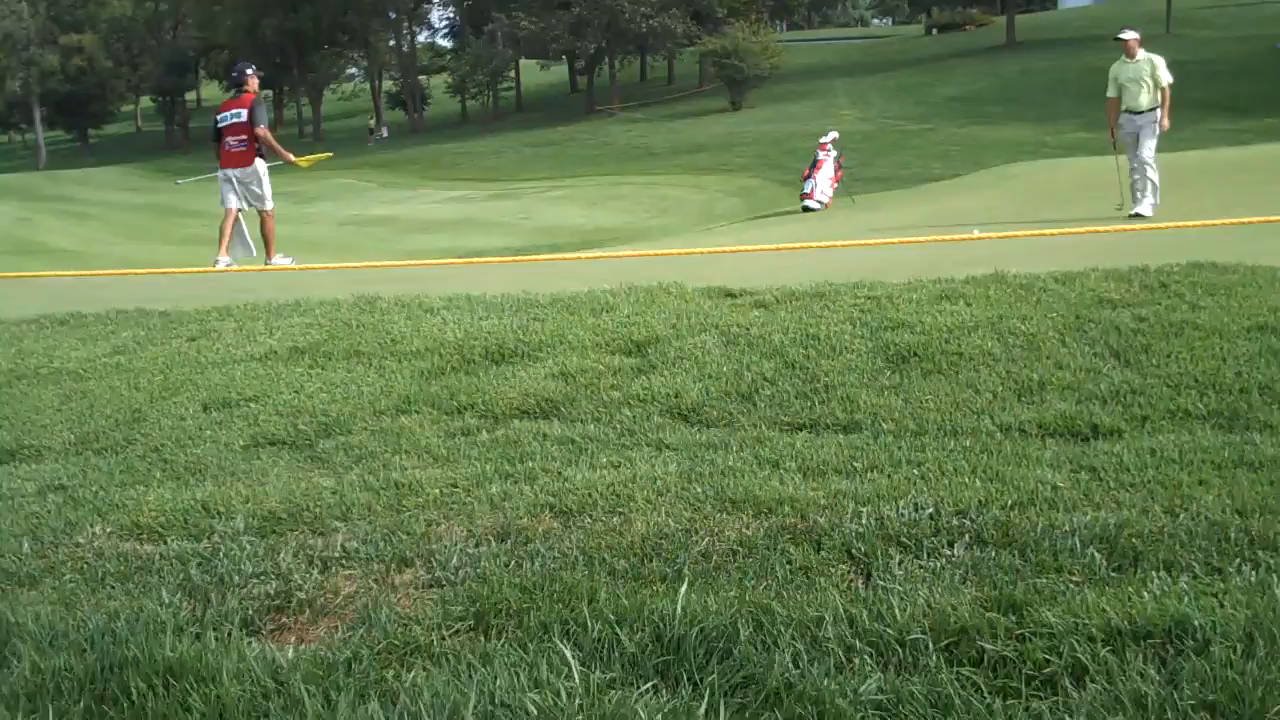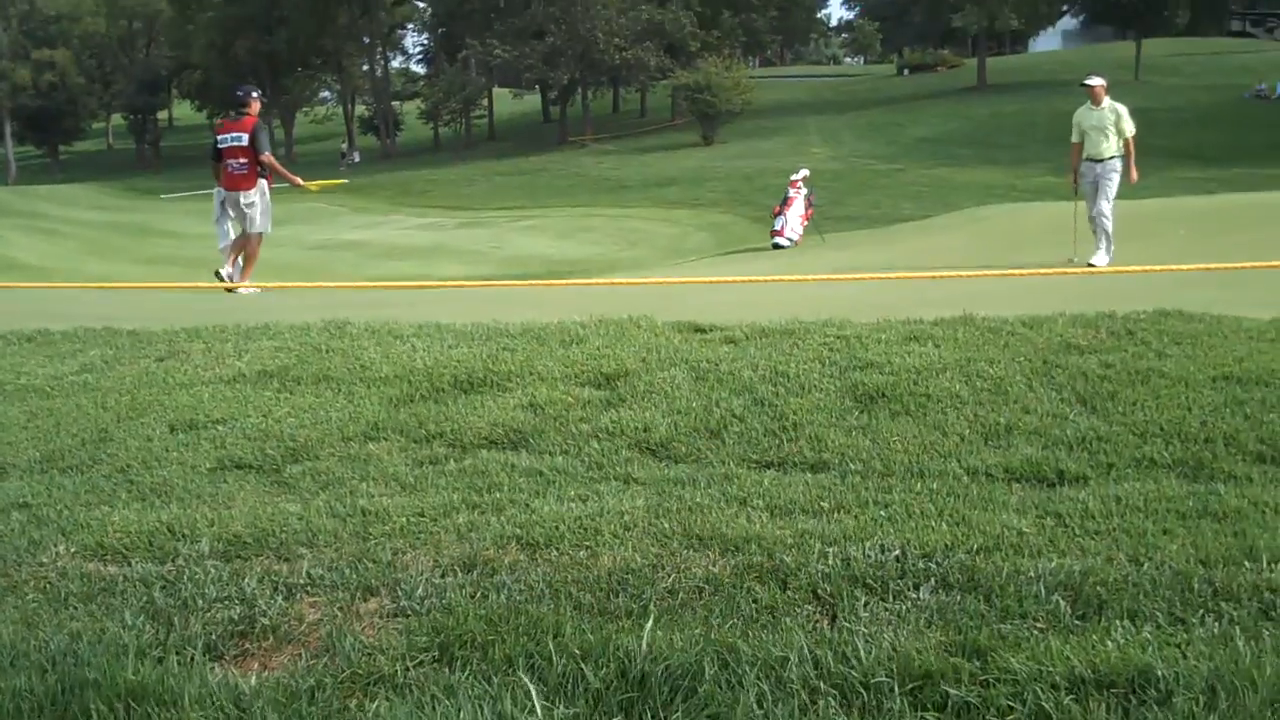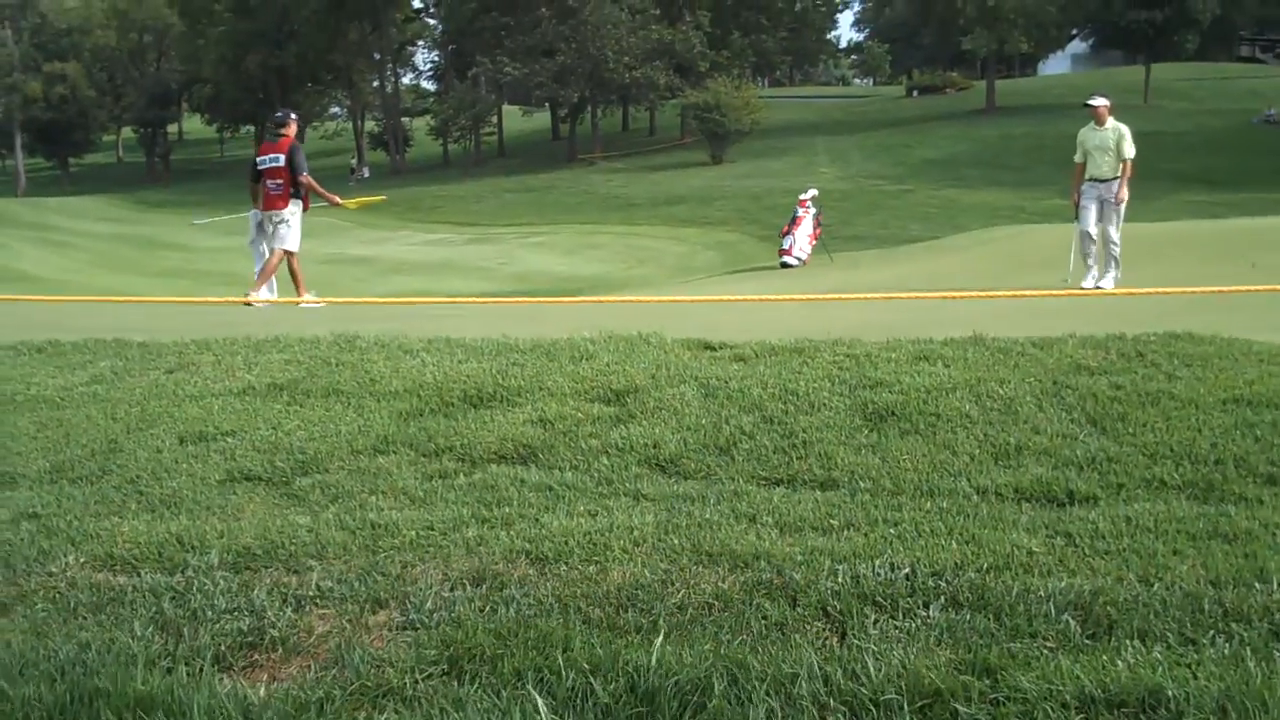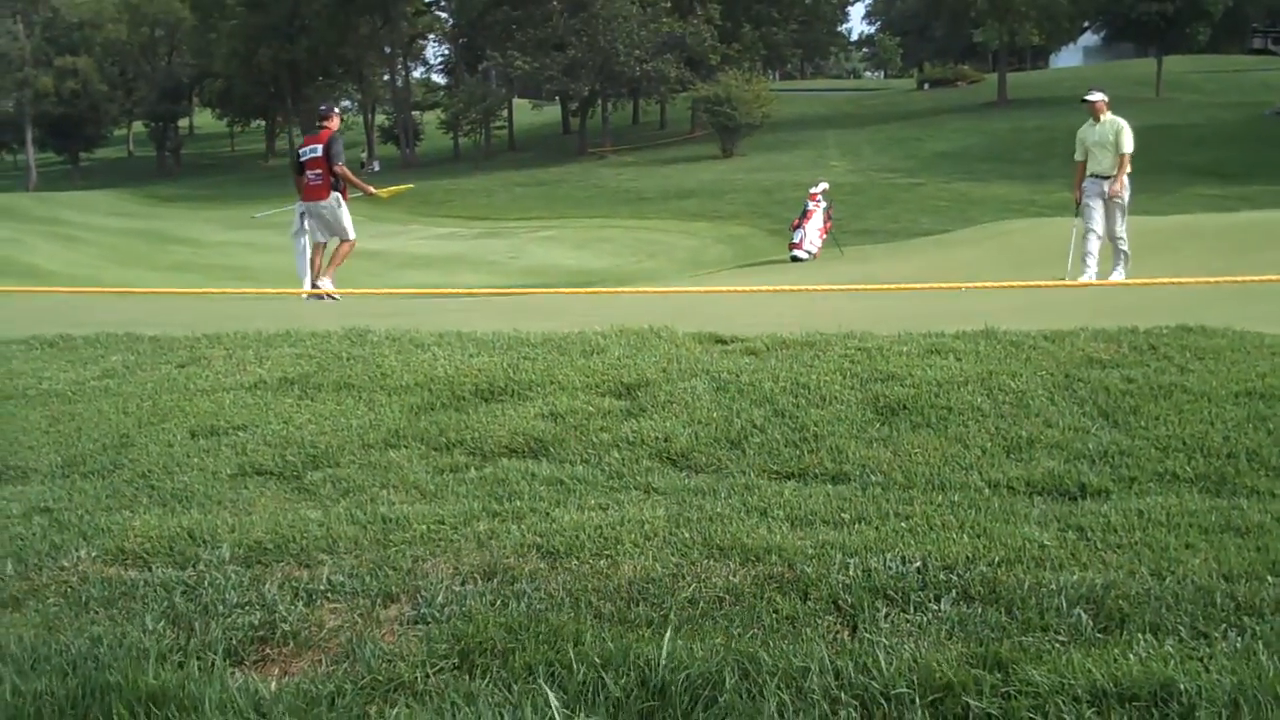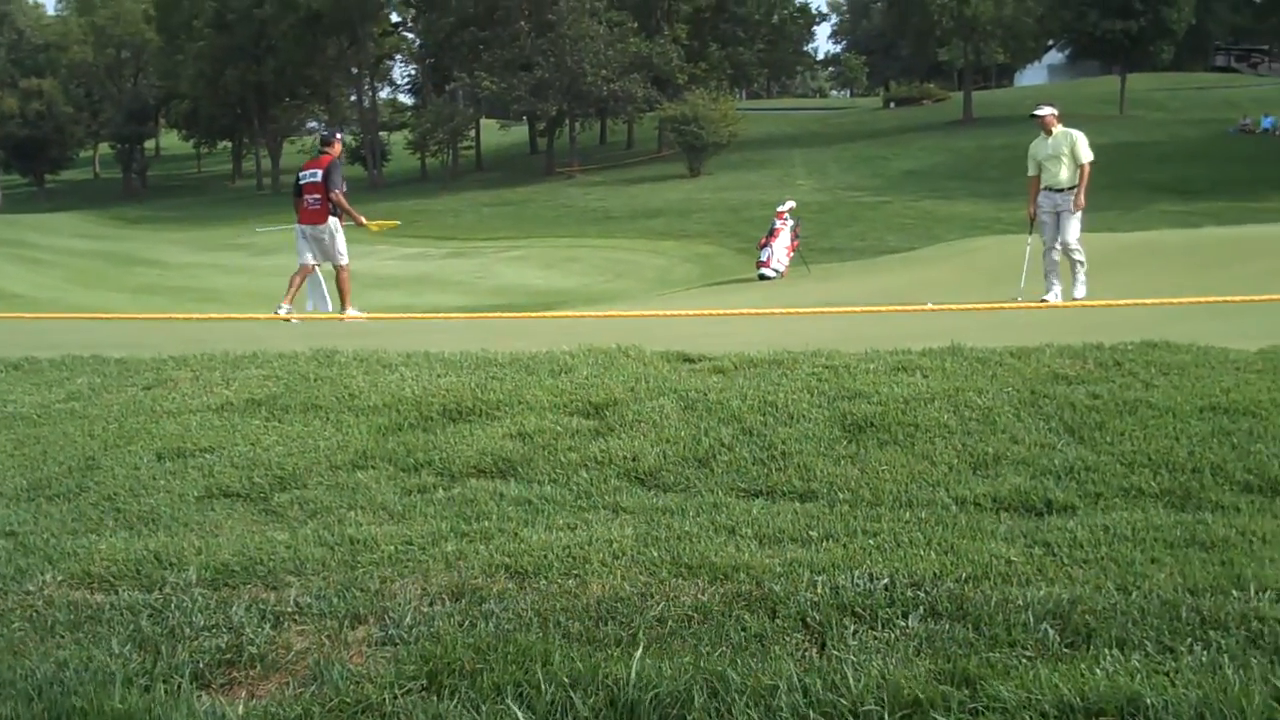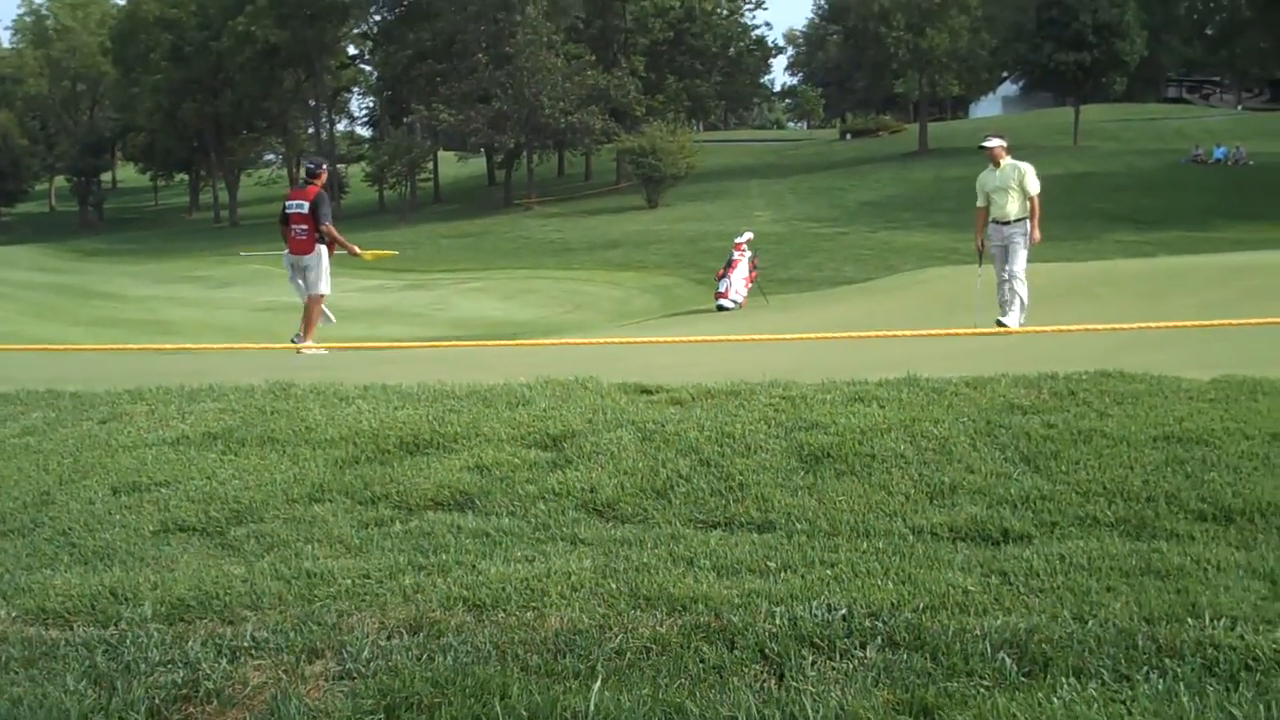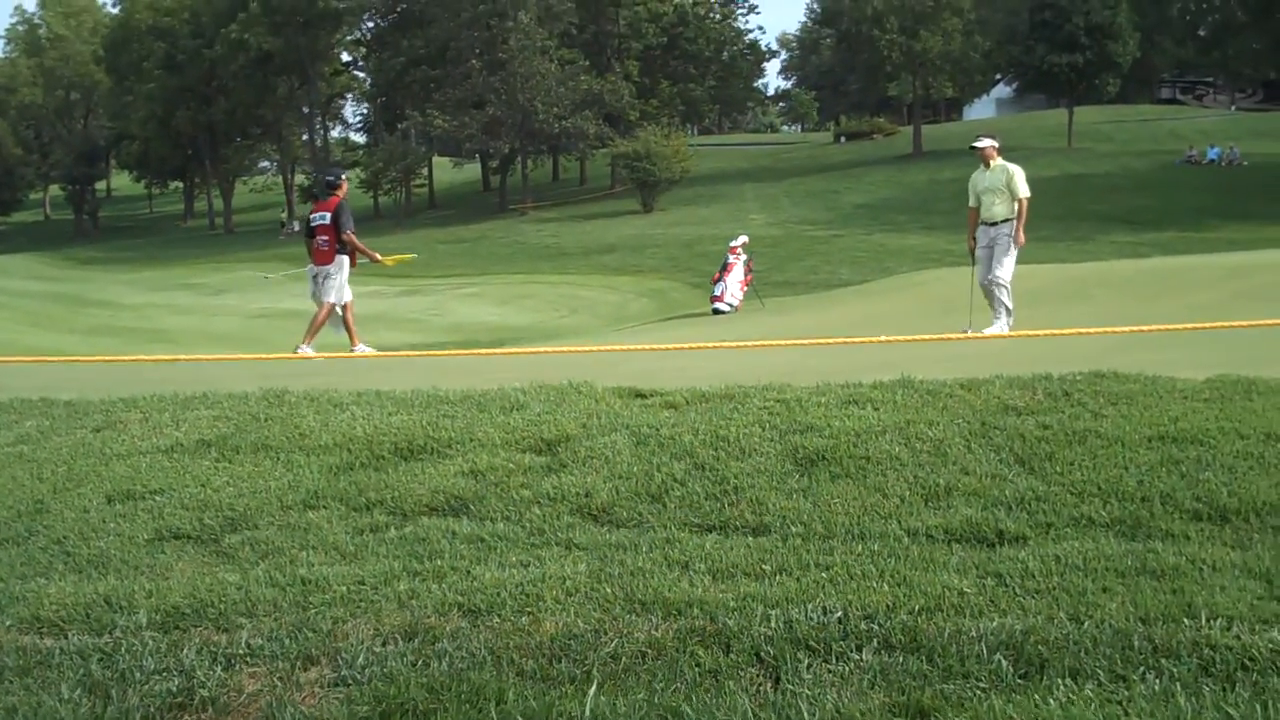
dt=0.3s
person 1, frame 1
left shoulder: (222, 108)
right shoulder: (255, 101)
left elbow: (217, 142)
right elbow: (260, 131)
left wrist: (223, 163)
right wrist: (282, 153)
left hip: (228, 167)
right hip: (251, 165)
left knee: (231, 212)
right knee: (267, 211)
left ankle: (223, 258)
right ankle: (272, 259)
person 1, frame 2
left shoulder: (222, 127)
right shoulder: (256, 125)
left elbow: (216, 161)
right elbow: (264, 158)
left wrist: (220, 183)
right wrist: (290, 178)
left hip: (230, 189)
right hip: (252, 187)
left knee: (246, 234)
right knee: (255, 235)
left ankle: (227, 267)
right ankle: (243, 282)
person 1, frame 3
left shoulder: (262, 150)
right shoulder: (293, 146)
left elbow: (254, 183)
right elbow: (303, 178)
left wrist: (257, 204)
right wrist: (328, 196)
left hip: (269, 208)
right hip: (289, 207)
left knee: (290, 252)
right knee: (280, 253)
left ankle: (303, 295)
right ankle: (255, 292)
person 1, frame 4
left shoulder: (305, 142)
right shoulder: (333, 137)
left elbow: (298, 175)
right elbow: (338, 168)
left wrist: (302, 196)
right wrist: (363, 187)
left hip: (310, 200)
right hip: (329, 198)
left knee: (318, 244)
right knee: (348, 240)
left ankle: (314, 288)
right ankle: (324, 279)
person 1, frame 5
left shoulder: (306, 166)
right shoulder: (332, 163)
left elbow: (297, 197)
right elbow: (334, 195)
left wrist: (302, 218)
right wrist: (355, 216)
left hip: (306, 223)
right hip: (326, 222)
left knee: (305, 267)
right knee: (342, 266)
left ankle: (285, 306)
right ankle: (346, 310)
person 1, frame 6
left shoulder: (291, 194)
right shoulder: (319, 195)
left elbow: (283, 225)
right elbow: (325, 227)
left wrist: (290, 245)
right wrist: (349, 247)
left hip: (296, 253)
right hip: (314, 251)
left knee: (312, 296)
right knee: (317, 297)
left ankle: (302, 334)
right ankle: (306, 343)
person 1, frame 7
left shoulder: (315, 208)
right shoulder: (340, 205)
left elbow: (309, 239)
right elbow: (346, 236)
left wrist: (315, 260)
right wrist: (369, 254)
left hip: (321, 263)
right hip: (337, 262)
left knee: (347, 304)
right knee: (327, 306)
left ankle: (356, 346)
right ankle: (304, 345)
person 2, frame 1
left shoulder: (1153, 61)
right shoulder: (1116, 68)
left elbow: (1165, 89)
right elbow: (1113, 98)
left wrist: (1164, 116)
right wrist: (1111, 125)
left hip: (1150, 116)
right hip: (1127, 118)
left knee: (1145, 158)
right knee: (1134, 164)
left ankle: (1148, 203)
right ankle: (1139, 204)
person 2, frame 2
left shoulder: (1117, 110)
right shoulder: (1080, 114)
left elbow: (1128, 140)
right elbow: (1077, 144)
left wrist: (1132, 167)
right wrist: (1073, 170)
left hip: (1110, 164)
right hip: (1088, 165)
left knee: (1103, 210)
right knee: (1093, 213)
left ankle: (1102, 254)
right ankle: (1106, 249)
person 2, frame 3
left shoulder: (1120, 131)
right shoulder: (1084, 133)
left elbow: (1127, 161)
left wrist: (1122, 188)
right wrist: (1075, 190)
left hip: (1114, 186)
right hip: (1091, 186)
left knee: (1110, 235)
right knee: (1086, 230)
left ankle: (1110, 276)
right ankle: (1091, 273)
person 2, frame 4
left shoulder: (1119, 125)
right shoulder: (1083, 131)
left elbow: (1125, 156)
left wrist: (1117, 182)
right wrist: (1077, 188)
left hip: (1116, 182)
right hip: (1092, 183)
left knee: (1116, 231)
right knee: (1092, 228)
left ankle: (1120, 269)
right ankle: (1089, 273)
person 2, frame 5
left shoulder: (1073, 136)
right shoulder: (1035, 146)
left elbow: (1085, 165)
right elbow: (1033, 177)
left wrist: (1080, 193)
right wrist: (1031, 204)
left hip: (1070, 195)
right hip: (1046, 197)
left knee: (1069, 241)
right knee: (1050, 245)
left ankle: (1079, 280)
right ankle: (1053, 290)
person 2, frame 6
left shoulder: (1021, 169)
right shoulder: (983, 177)
left elbow: (1034, 198)
right elbow: (982, 208)
left wrist: (1035, 227)
right wrist: (978, 235)
left hip: (1019, 227)
right hip: (995, 229)
left knee: (1015, 272)
right knee: (1002, 277)
left ankle: (1014, 318)
right ankle: (1008, 318)
person 2, frame 7
left shoulder: (1010, 170)
right shoulder: (975, 177)
left elbow: (1022, 201)
right elbow: (973, 208)
left wrist: (1020, 230)
right wrist: (970, 235)
left hip: (1006, 229)
right hip: (984, 230)
left knee: (1000, 276)
right knee: (984, 279)
left ankle: (1002, 323)
right ankle: (1000, 314)
